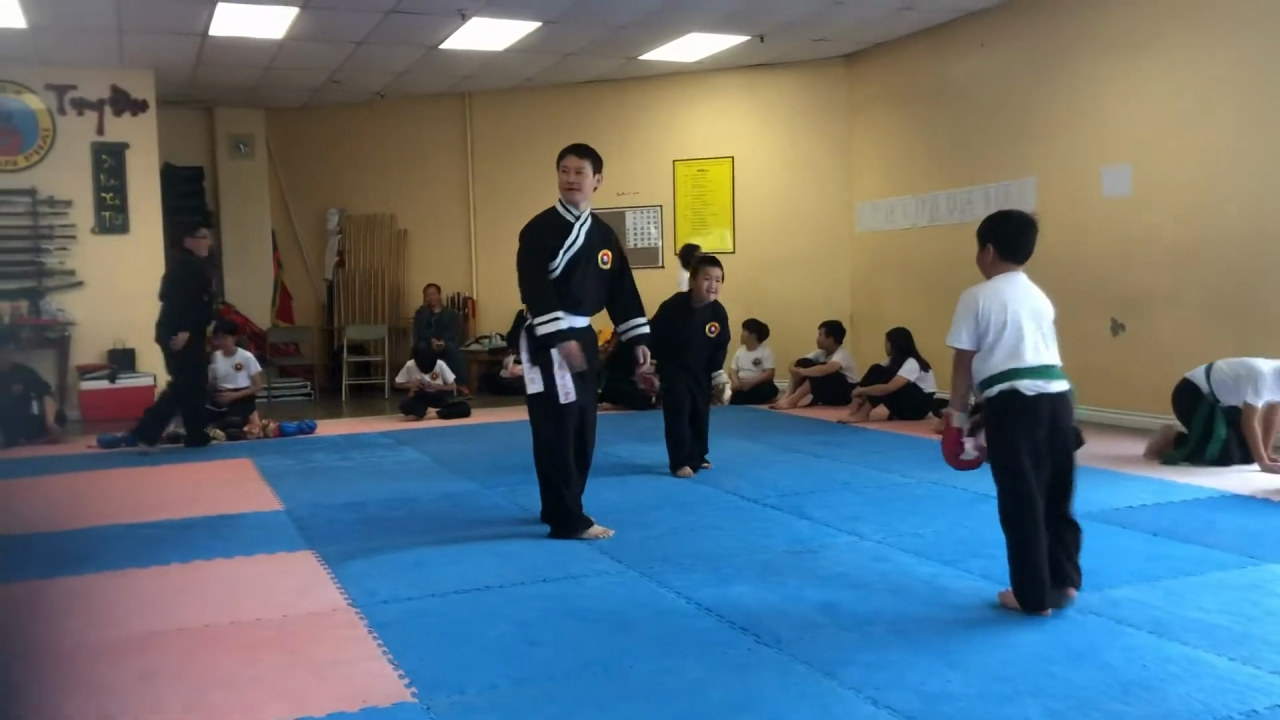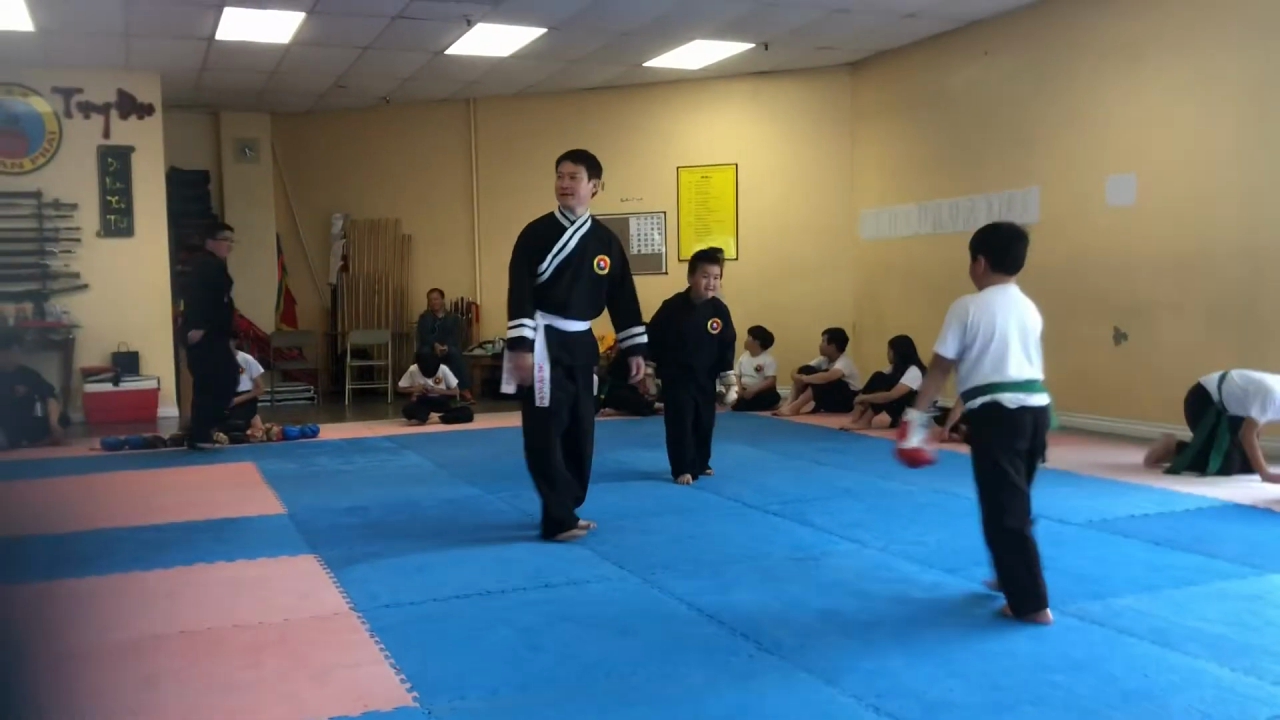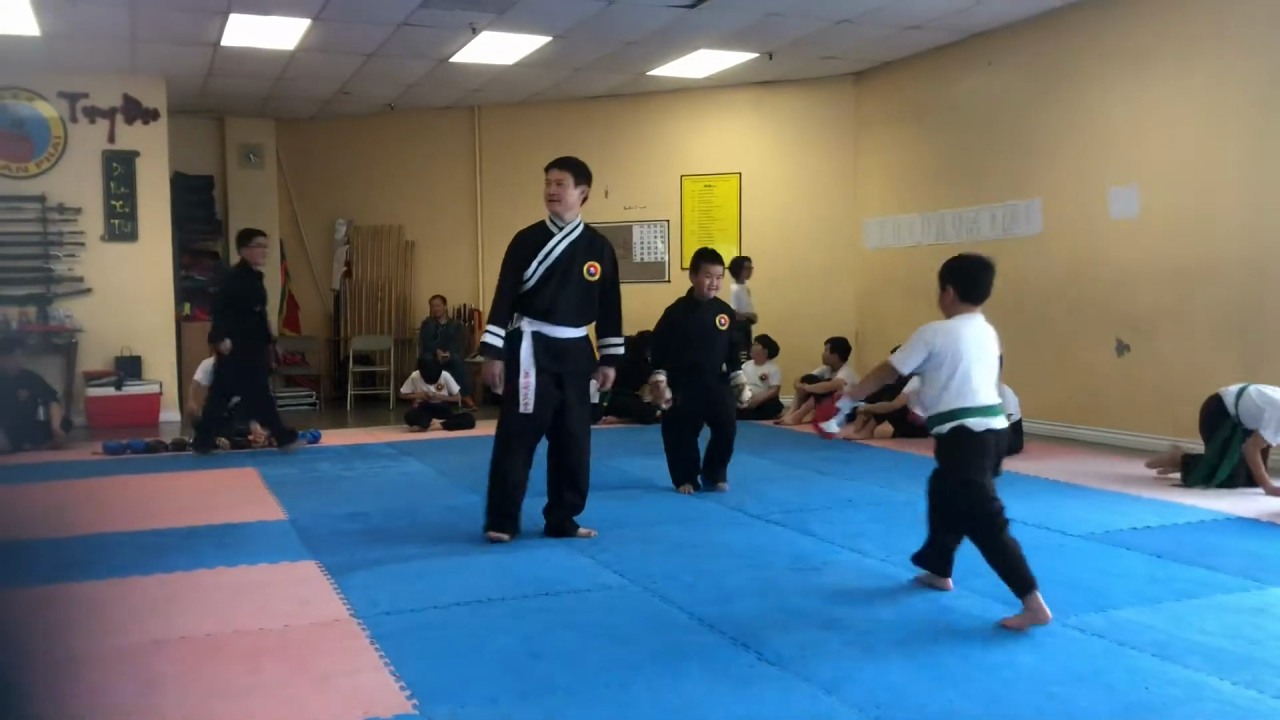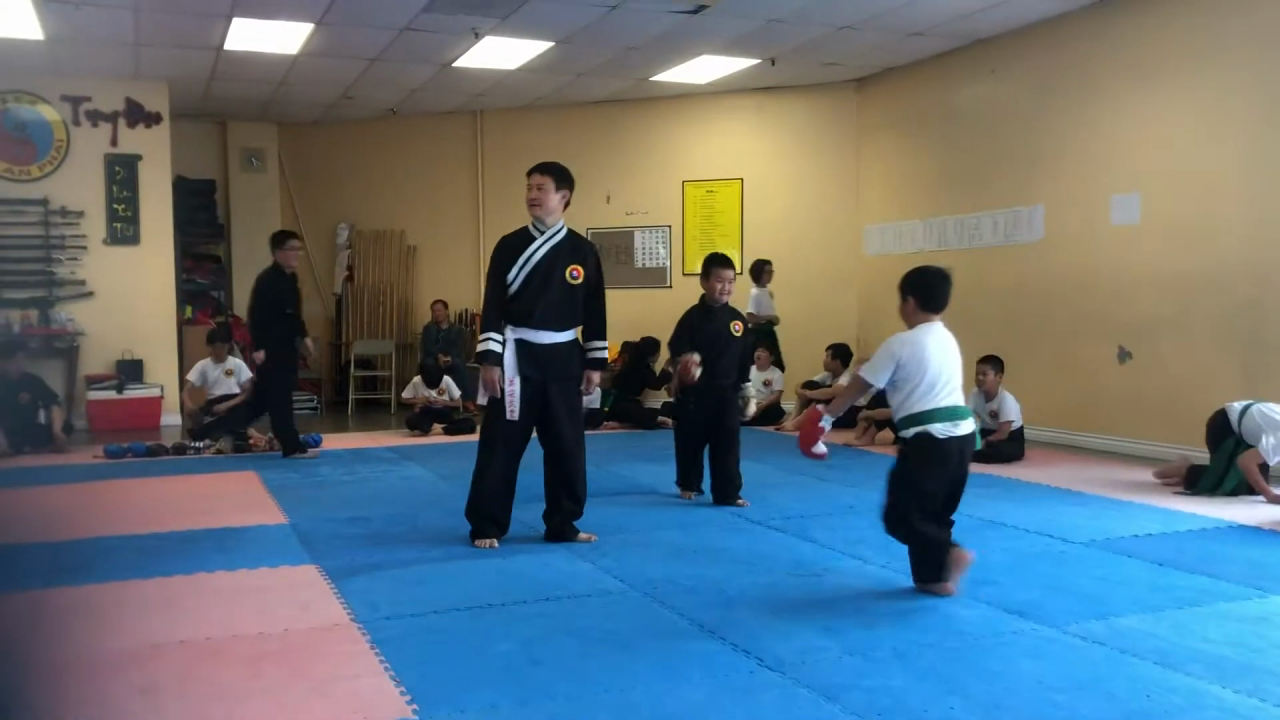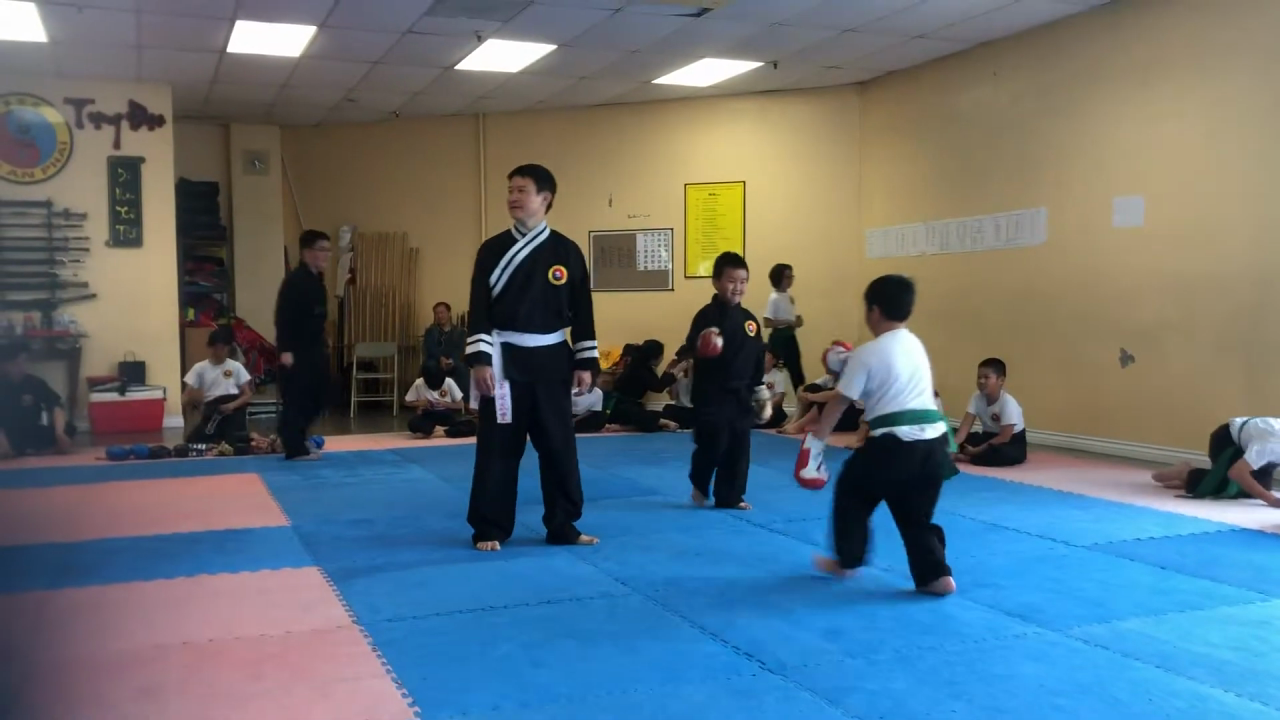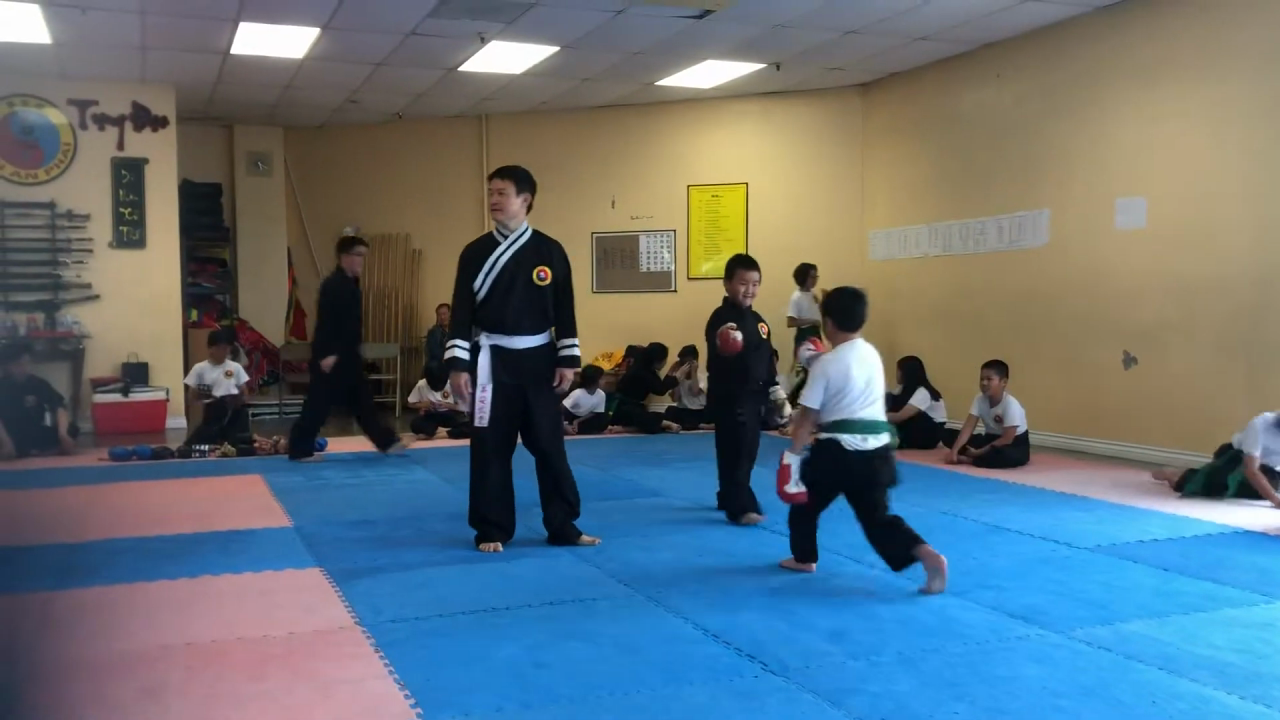
dt=0.2s
person 1, frame 1
left shoulder: (603, 233)
right shoulder: (541, 228)
left elbow: (622, 288)
right elbow: (534, 290)
left wrist: (638, 339)
right wrist: (561, 337)
left hip: (581, 337)
right hip: (549, 340)
left knee: (582, 427)
right knee: (557, 427)
left ankle: (561, 507)
right ankle: (568, 519)
person 1, frame 2
left shoulder: (606, 240)
right shoulder: (537, 233)
left elbow: (623, 296)
right elbow: (520, 294)
left wrist: (634, 349)
right wrist: (522, 346)
left hip: (580, 343)
right hip: (542, 341)
left knee: (579, 432)
right knee: (545, 429)
left ankle: (564, 511)
right ankle: (558, 518)
person 1, frame 3
left shoulder: (599, 246)
right shoulder: (527, 240)
left elbow: (609, 306)
right elbow: (505, 298)
left wrist: (610, 359)
right wrist: (494, 352)
left hip: (575, 351)
right hip: (531, 349)
left knee: (573, 440)
right knee: (518, 436)
left ankle: (562, 518)
right ankle: (501, 519)
person 1, frame 4
left shoulder: (582, 250)
right shoulder: (510, 246)
left elbow: (595, 311)
right elbow: (493, 306)
left wrist: (595, 362)
right wrist: (489, 358)
left hip: (563, 357)
right hip: (517, 355)
left knee: (567, 445)
right knee: (501, 443)
left ankle: (562, 524)
right ankle: (487, 525)
person 1, frame 5
left shoulder: (566, 251)
right shoulder: (493, 250)
left elbow: (581, 311)
right elbow: (478, 310)
left wrist: (585, 363)
right wrist: (479, 359)
left hip: (550, 359)
right hip: (504, 359)
left knee: (558, 446)
right knee: (498, 446)
left ankle: (562, 526)
right ankle: (489, 528)
person 1, frame 6
left shoulder: (549, 251)
right shoulder: (475, 252)
left elbow: (564, 310)
right elbow: (461, 313)
left wrist: (567, 360)
right wrist: (458, 364)
left hip: (538, 360)
right hip: (492, 362)
left knee: (549, 445)
right knee: (491, 448)
left ankle: (563, 526)
right ankle: (492, 529)
person 2, frame 1
left shoulder: (977, 297)
right shoulder: (1039, 296)
left elbow: (963, 364)
left wrist: (958, 416)
left hip: (1012, 403)
right hip: (1057, 397)
left knee: (1022, 503)
right knee: (1055, 497)
left ankle: (1033, 595)
right ankle: (1063, 582)
person 2, frame 2
left shoulder: (967, 307)
right shoulder: (1028, 308)
left elbow: (941, 367)
left wrist: (917, 415)
left hip: (995, 413)
right hip: (1036, 408)
left knee: (1004, 508)
right knee: (1013, 501)
left ankle: (1032, 603)
right ankle: (1015, 577)
person 2, frame 3
left shoulder: (933, 334)
right shoulder: (988, 334)
left elbow: (887, 372)
left wrist: (847, 398)
right wrist: (926, 407)
left hip: (962, 435)
right hip: (994, 428)
left knee: (985, 519)
right knee: (945, 497)
left ankle: (1031, 600)
right ankle: (937, 569)
person 2, frame 4
left shoulder: (900, 344)
right shoulder: (948, 340)
left elbow: (860, 386)
left wrist: (825, 416)
right wrist: (889, 391)
left hip: (928, 439)
right hip: (962, 434)
left knee: (899, 513)
right knee: (931, 506)
left ankle: (950, 555)
right ankle: (937, 576)
person 2, frame 5
left shoulder: (867, 353)
right shoulder: (915, 346)
left elbow: (840, 401)
left wrist: (814, 441)
right wrist: (848, 364)
left hip: (895, 442)
right hip: (933, 438)
left knee: (850, 493)
right knee: (916, 513)
left ankle: (845, 561)
right ankle: (937, 575)
person 2, frame 6
left shoulder: (826, 364)
right shoulder: (872, 355)
left elbow: (807, 415)
left wrist: (793, 455)
left hip: (839, 449)
right hip: (876, 446)
left knee: (806, 500)
right knee: (876, 514)
left ankle: (803, 558)
right ankle: (924, 553)
person 3, frame 1
left shoulder: (718, 313)
right shoulder: (673, 307)
left elbow: (719, 348)
right elbow: (653, 338)
left wrist: (720, 379)
left hip: (700, 373)
right hip: (672, 371)
left knee: (700, 417)
right knee: (678, 415)
left ankle: (696, 457)
right ankle: (681, 462)
person 3, frame 2
left shoulder: (720, 310)
right shoulder: (672, 307)
left elbow: (727, 347)
right elbow: (653, 339)
left wrist: (728, 380)
left hip: (705, 378)
right hip: (676, 376)
left knee: (705, 423)
right knee: (680, 423)
left ankle: (699, 464)
right ankle: (683, 469)
person 3, frame 3
left shoulder: (724, 311)
right shoulder: (678, 310)
left elbow: (733, 348)
right elbow: (659, 346)
left wrist: (739, 381)
right wrist: (659, 380)
left hip: (715, 382)
right hip: (683, 383)
left knee: (726, 427)
right knee: (682, 433)
left ankle: (715, 473)
right ankle: (685, 478)
person 3, frame 4
left shoulder: (737, 318)
right shoulder: (694, 316)
left elbow: (745, 357)
right elbow: (677, 347)
left wrist: (747, 392)
right wrist: (685, 360)
left hip: (726, 391)
right hip: (696, 392)
left knee: (728, 442)
right knee: (691, 441)
left ankle: (727, 493)
right ankle: (688, 484)
person 3, frame 5
left shoulder: (749, 319)
right shoulder: (707, 315)
left elbow: (758, 359)
right elbow: (693, 344)
left wrist: (761, 395)
right wrist: (702, 346)
left hip: (740, 394)
right hip: (711, 392)
left knee: (739, 447)
right knee: (714, 444)
left ankle: (730, 496)
right ankle: (700, 484)
person 3, frame 6
left shoulder: (757, 320)
right shoulder: (721, 317)
left elbow: (767, 361)
right elbow: (716, 348)
left wrist: (777, 395)
right wrist: (723, 344)
left hip: (754, 395)
right hip: (729, 396)
left knee: (747, 452)
right knee: (736, 453)
left ankle: (730, 500)
right ankle: (742, 507)
person 4, frame 1
left shoulder: (184, 263)
right shoulder: (189, 264)
right elbow: (182, 300)
right wrist: (184, 330)
left hip: (187, 335)
right hip: (181, 335)
left knee: (194, 384)
right knee: (188, 385)
left ankle: (196, 436)
right ankle: (147, 432)
person 4, frame 2
left shoulder: (212, 266)
right shoulder: (206, 266)
right elbow: (195, 298)
left wrist: (226, 337)
right wrist: (196, 327)
left hip: (212, 335)
right hip: (204, 335)
left knee: (206, 385)
right knee: (225, 382)
left ankle: (199, 436)
right ankle: (200, 434)
person 4, frame 3
left shoulder: (254, 276)
right shoulder: (236, 277)
left elbow: (259, 317)
right elbow: (219, 308)
left wrist: (269, 342)
right wrist: (222, 337)
left hip: (249, 344)
right hip: (237, 346)
left knee: (221, 394)
right knee: (257, 393)
left ankle: (203, 442)
right ankle: (284, 438)
person 4, frame 4
left shoulder: (290, 278)
right shoulder: (267, 280)
right elbow: (256, 316)
left wrist: (304, 336)
right wrist: (258, 347)
left hip: (285, 346)
right hip: (271, 349)
left knee: (266, 397)
right knee: (279, 397)
right ankle: (292, 446)
person 4, frame 5
left shoulder: (316, 278)
right shoulder: (295, 280)
right elbow: (284, 317)
left wrist: (322, 335)
right wrist: (285, 350)
left hip: (314, 347)
right hip: (297, 350)
left knee: (320, 393)
right knee: (296, 399)
left ankle: (293, 438)
right ankle: (295, 448)
person 4, frame 6
left shoulder: (351, 283)
right shoulder: (333, 285)
right elbow: (325, 322)
right wrist: (327, 353)
left hip: (348, 353)
right hip: (332, 355)
left knee: (362, 399)
right knee: (319, 402)
left ankle: (386, 441)
right ankle: (299, 449)
